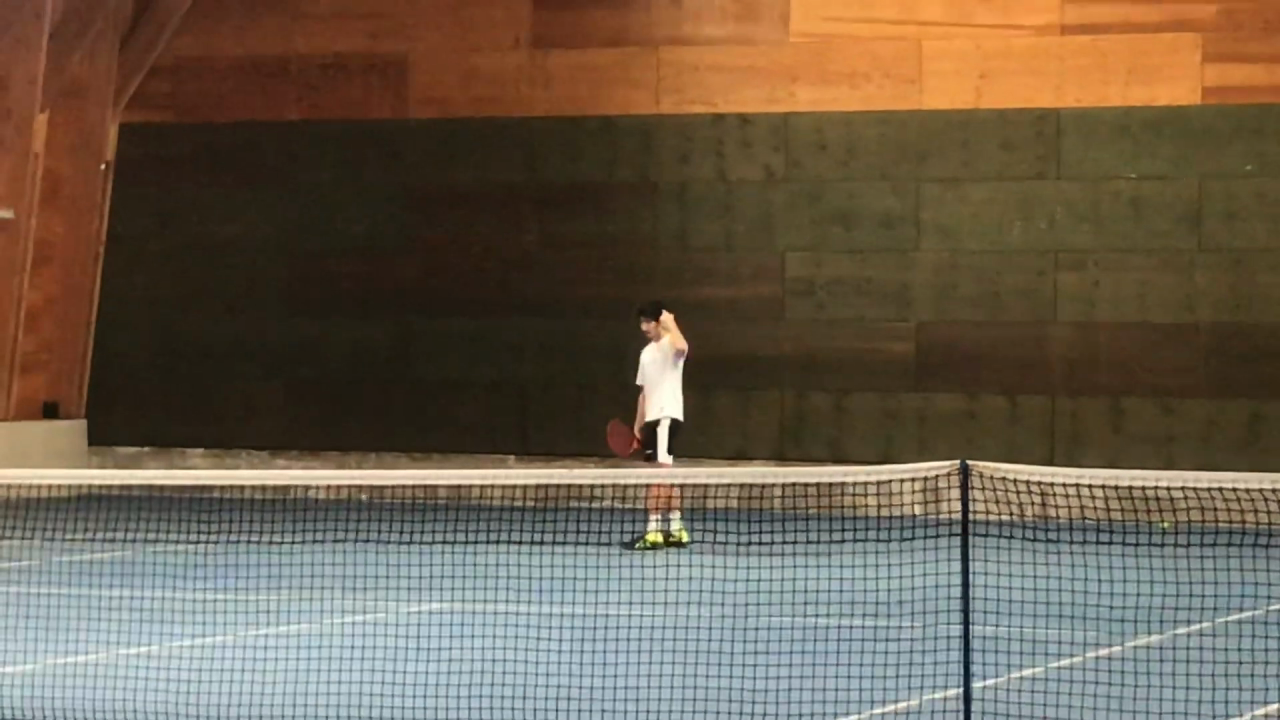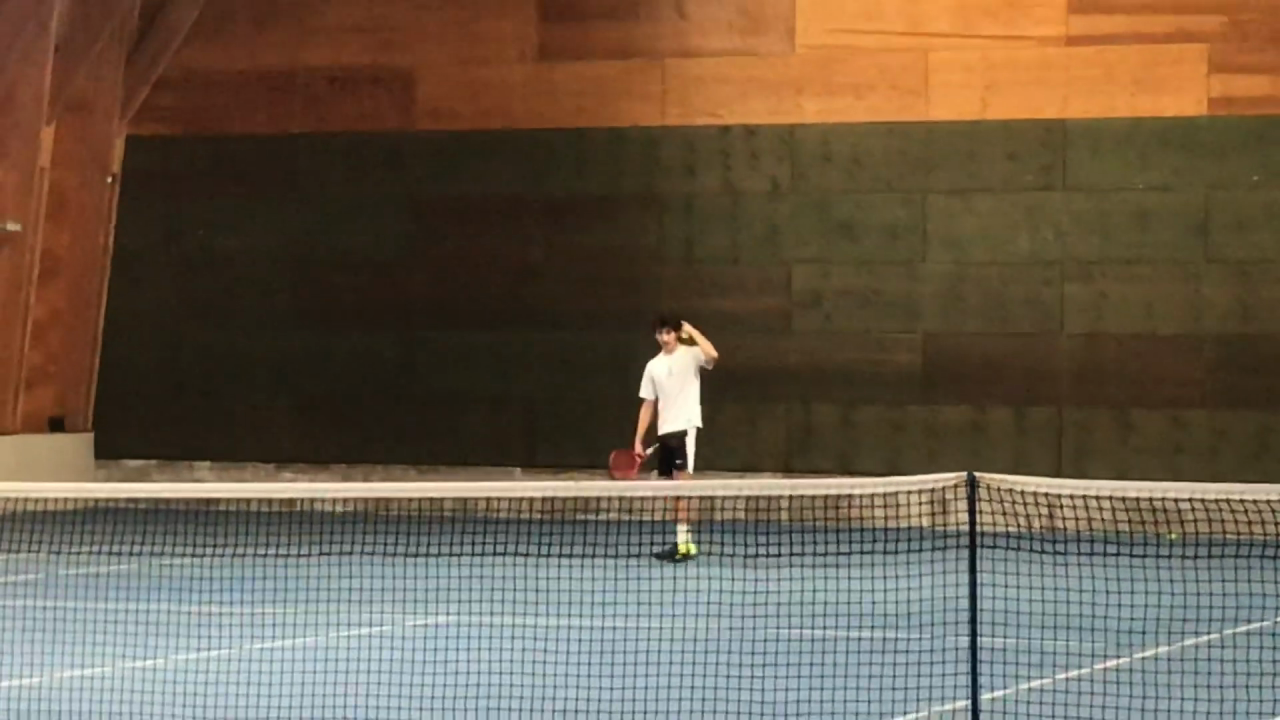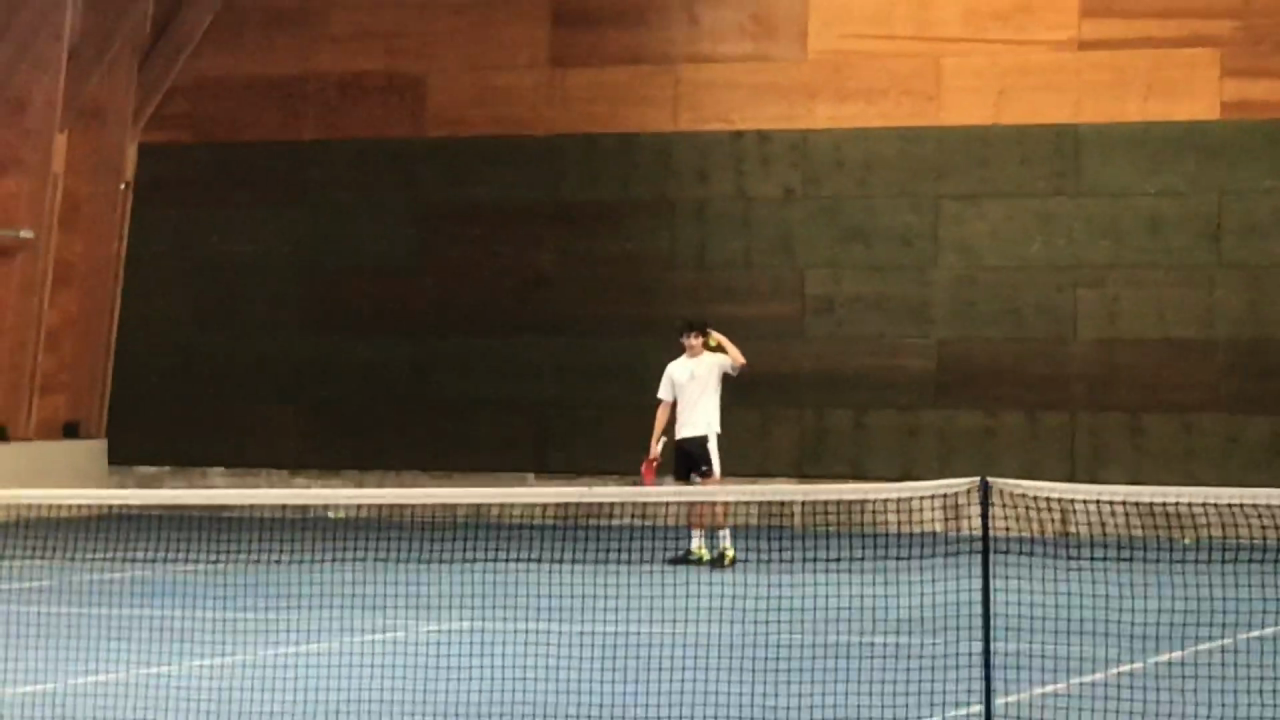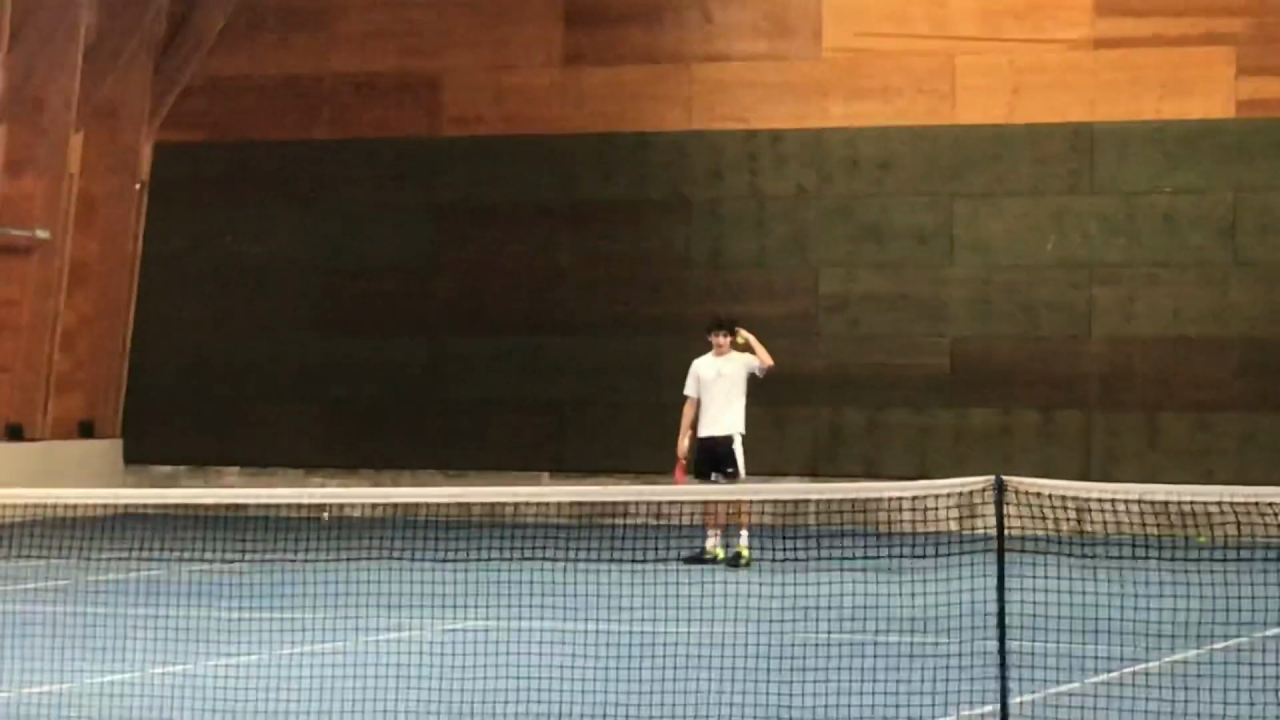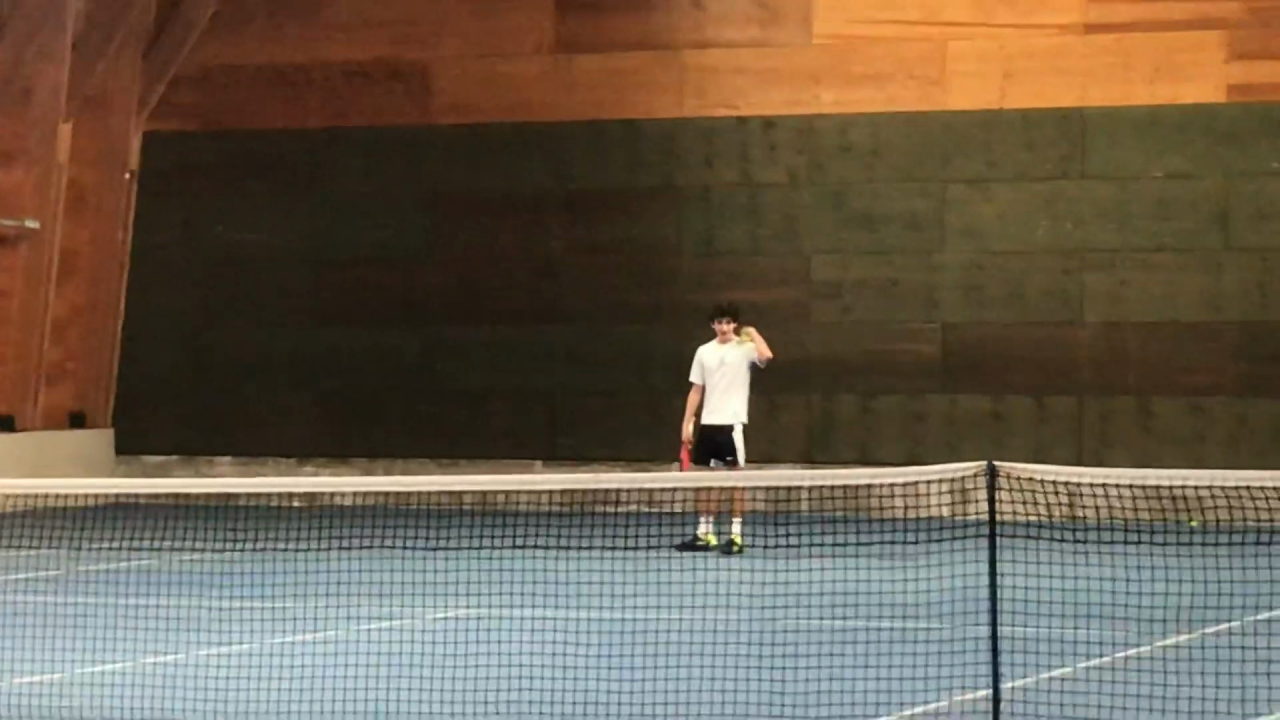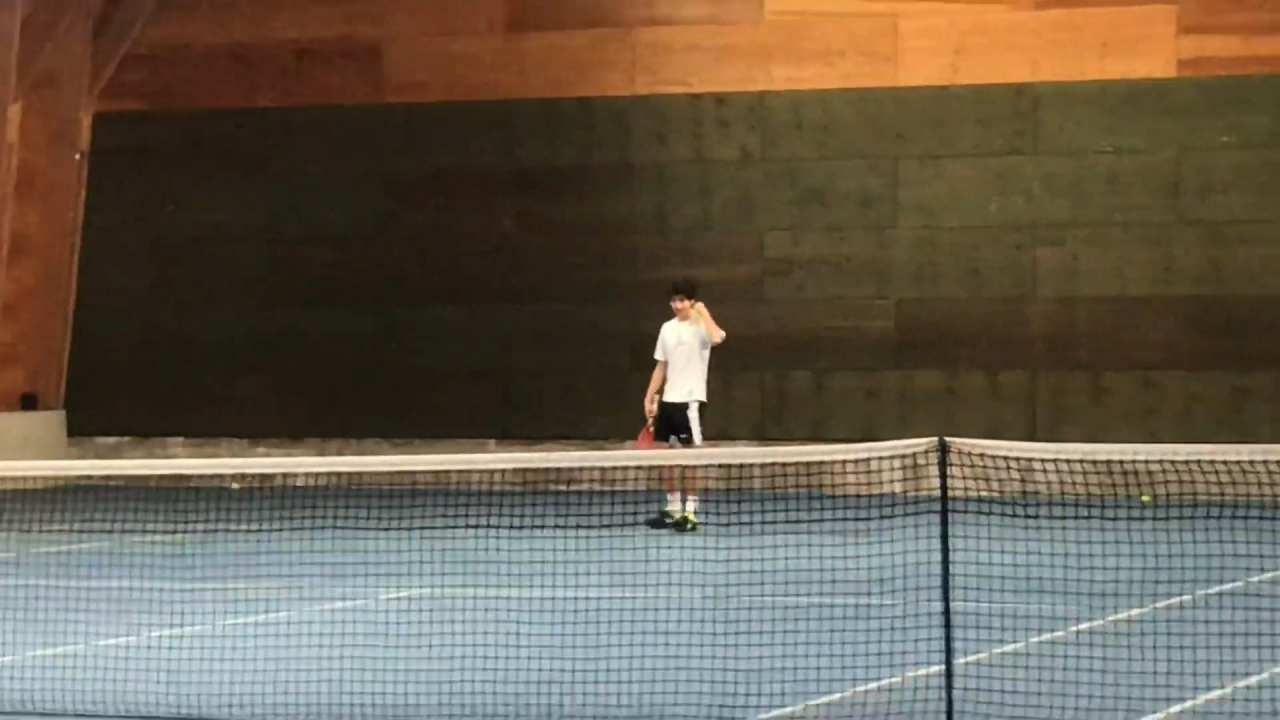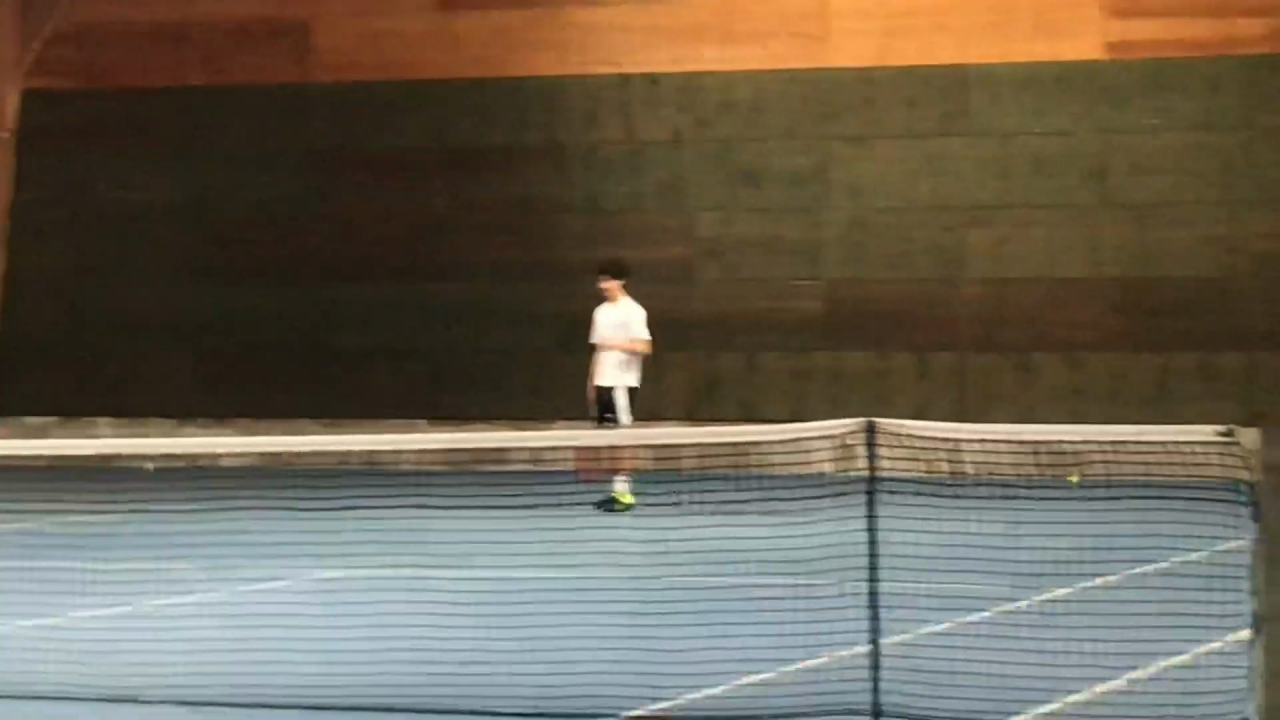
dt=0.3s
person 1, frame 1
left shoulder: (672, 344)
right shoulder: (646, 351)
left elbow: (681, 348)
left wrist: (670, 323)
right wrist: (638, 424)
left hip: (667, 416)
right hip: (652, 418)
left ankle: (653, 533)
right ankle: (676, 530)
person 1, frame 2
left shoulder: (690, 355)
right shoulder: (653, 365)
left elbow: (712, 355)
right elbow: (648, 405)
left wrist: (693, 332)
right wrist: (638, 440)
left hip: (686, 427)
right hip: (665, 432)
left knee: (683, 483)
left ankle: (684, 544)
right ankle: (681, 543)
person 1, frame 3
left shoulder: (715, 361)
right shoulder: (673, 367)
left elbow: (740, 362)
right elbow: (665, 406)
left wrist: (721, 339)
right wrist: (654, 441)
left hip: (706, 434)
right hip: (682, 436)
left ankle: (726, 547)
right ankle: (697, 548)
person 1, frame 4
left shoulder: (742, 360)
right shoulder: (699, 364)
left elbow: (767, 363)
right elbow: (691, 403)
left wrist: (749, 337)
right wrist: (682, 438)
left hip: (730, 434)
right hip: (705, 436)
left ankle: (743, 548)
right ankle: (712, 547)
person 1, frame 5
left shoulder: (744, 348)
right shoulder: (704, 351)
left elbow: (766, 356)
right elbow: (696, 390)
left wrist: (752, 333)
right wrist: (686, 423)
left hip: (732, 422)
right hip: (708, 422)
left ankle: (736, 535)
right ankle: (704, 534)
person 1, frame 6
left shoulder: (701, 325)
right shoulder: (666, 329)
left elbow: (717, 339)
left wrist: (704, 312)
right wrist: (649, 397)
left hip: (690, 400)
right hip: (668, 399)
left ankle: (690, 512)
right ankle: (672, 510)
person 1, frame 7
left shoulder: (632, 311)
right shoulder: (600, 312)
left elbow: (644, 348)
left wrist: (618, 345)
right wrist: (592, 382)
left hip: (622, 383)
right hip: (603, 383)
left ankle: (623, 493)
right ankle: (618, 490)
